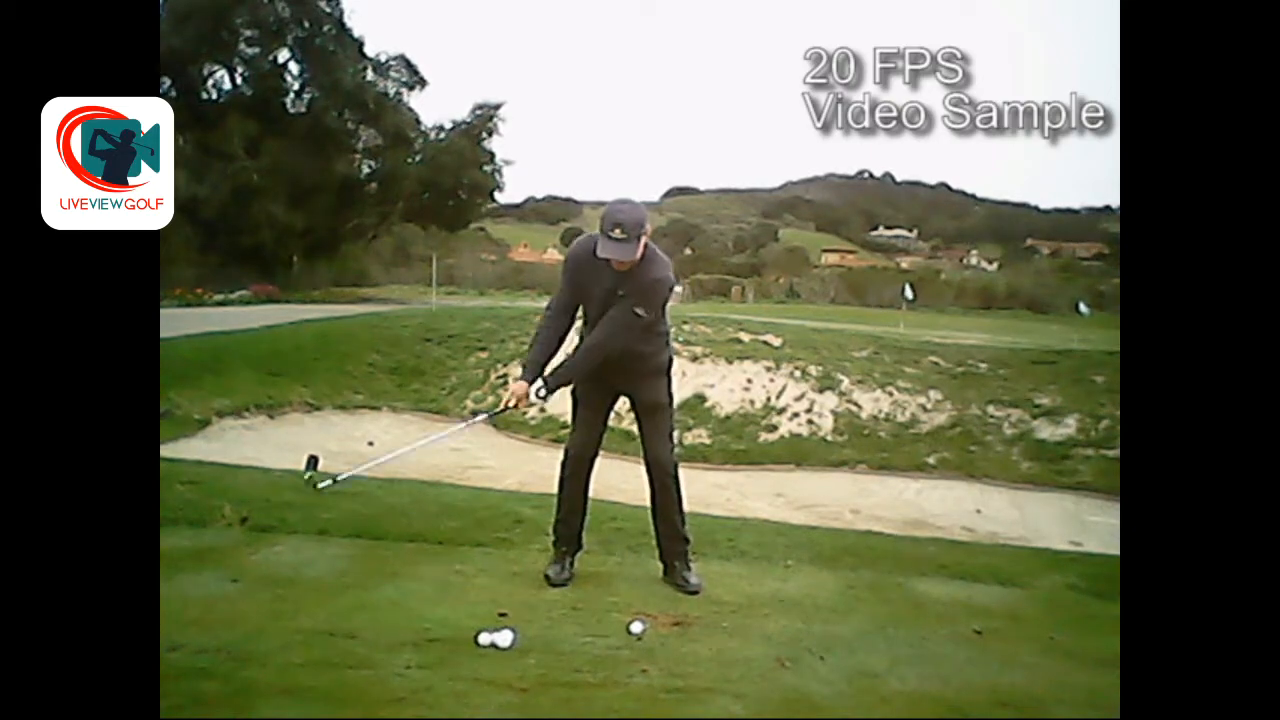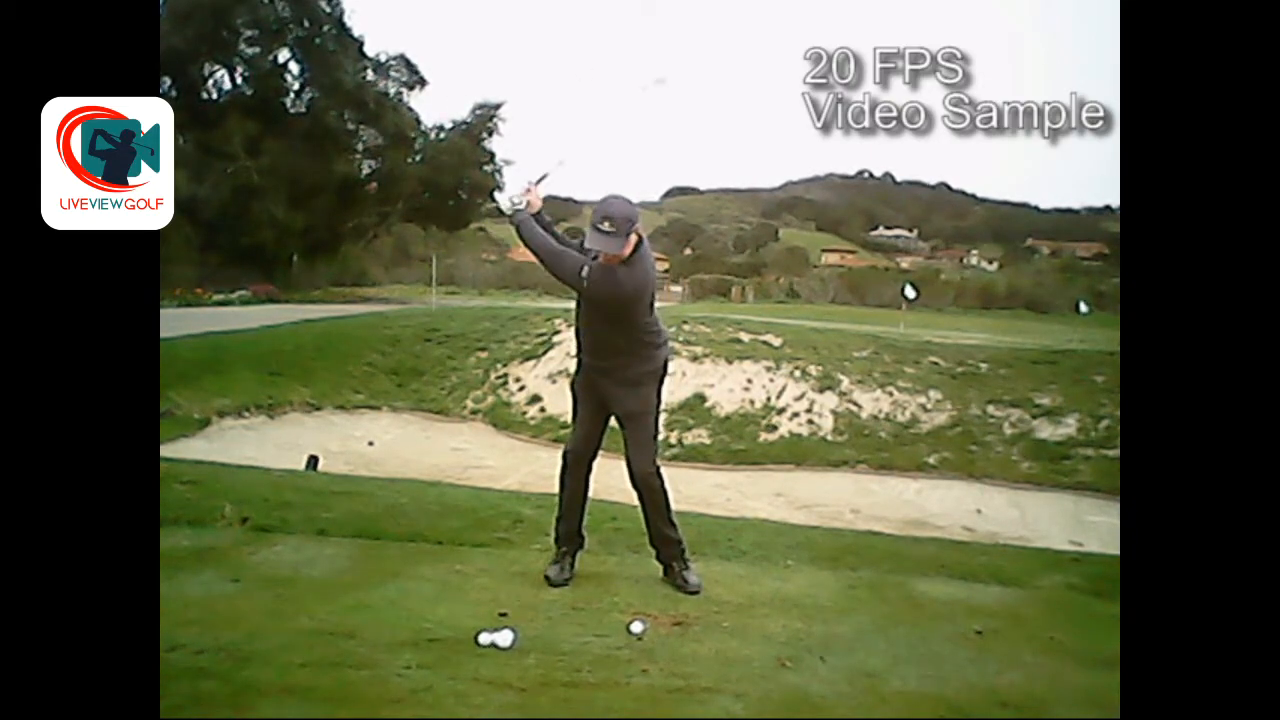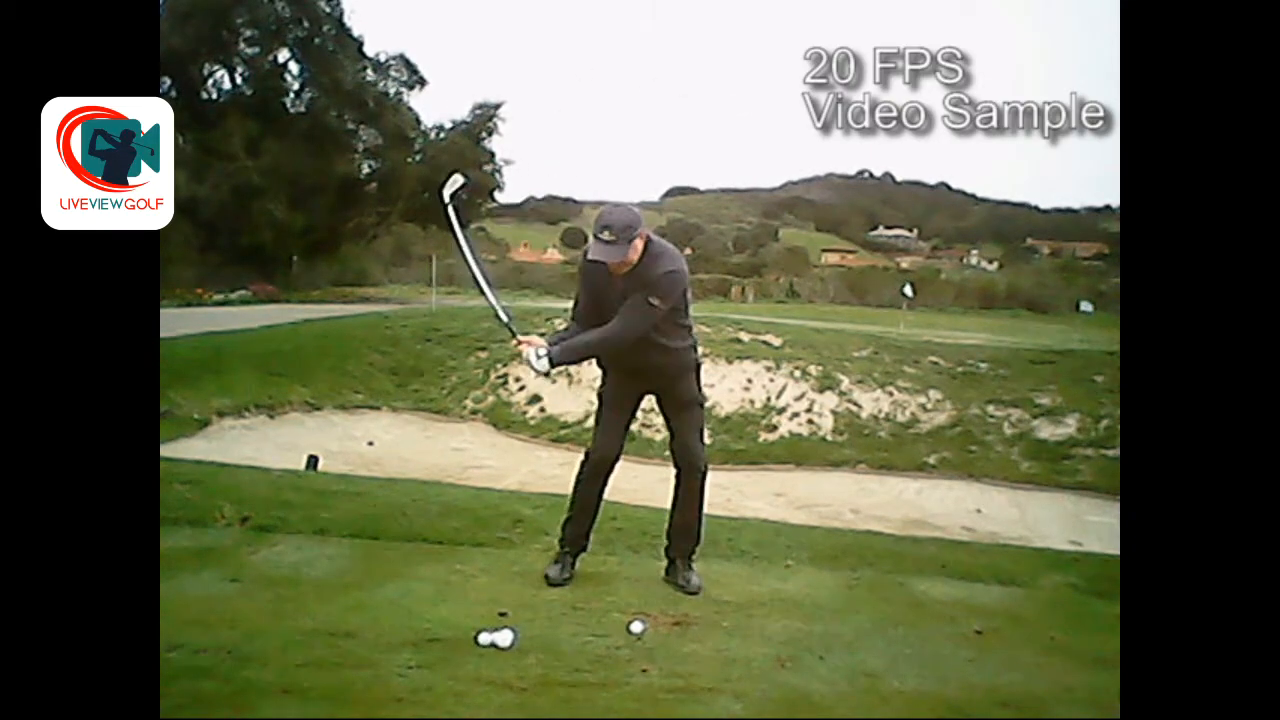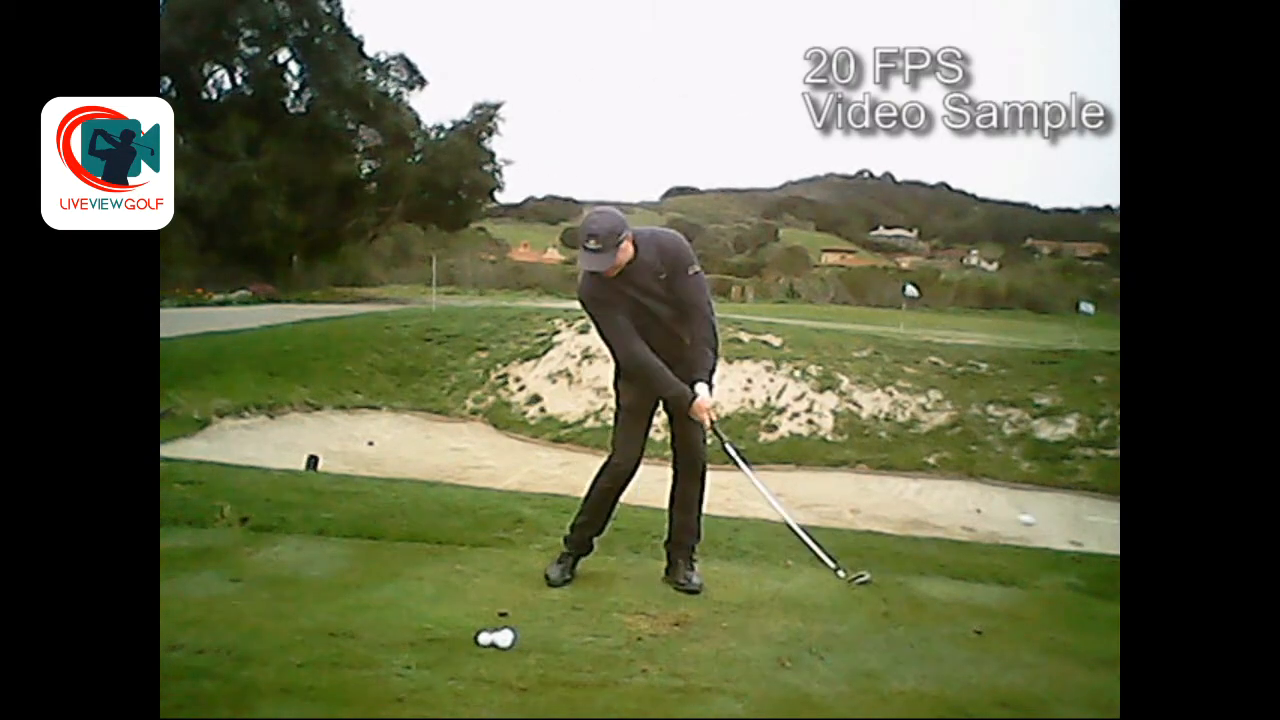
dt=1s
person 1, frame 1
left shoulder: (658, 277)
right shoulder: (581, 253)
left elbow: (607, 338)
right elbow: (558, 314)
left wrist: (549, 383)
right wrist: (529, 373)
left hip: (647, 369)
right hip: (592, 366)
left knee: (661, 461)
right knee: (578, 455)
left ankle: (676, 559)
right ankle: (565, 550)
person 1, frame 2
left shoulder: (623, 280)
right shoulder: (608, 239)
left elbow: (558, 261)
right elbow: (569, 254)
left wrist: (520, 215)
right wrist: (536, 215)
left hip: (636, 376)
right hip: (594, 367)
left knee: (643, 468)
right knee: (577, 455)
left ankle: (673, 559)
right ankle: (566, 549)
person 1, frame 3
left shoulder: (668, 270)
right shoulder: (595, 262)
left elbow: (620, 332)
right elbow: (585, 321)
left wrist: (555, 356)
right wrist: (550, 343)
left hip: (674, 368)
right hip: (622, 368)
left knee: (691, 462)
right knee: (600, 456)
left ankle: (680, 559)
right ankle: (569, 549)
person 1, frame 4
left shoulder: (670, 246)
right shoulder: (592, 287)
left elbow: (700, 314)
right elbow: (632, 350)
left wrist: (702, 379)
right wrist: (685, 397)
left hip: (687, 363)
right hip: (639, 372)
left knee: (692, 460)
right knee: (622, 462)
left ankle: (680, 558)
right ankle: (574, 549)
